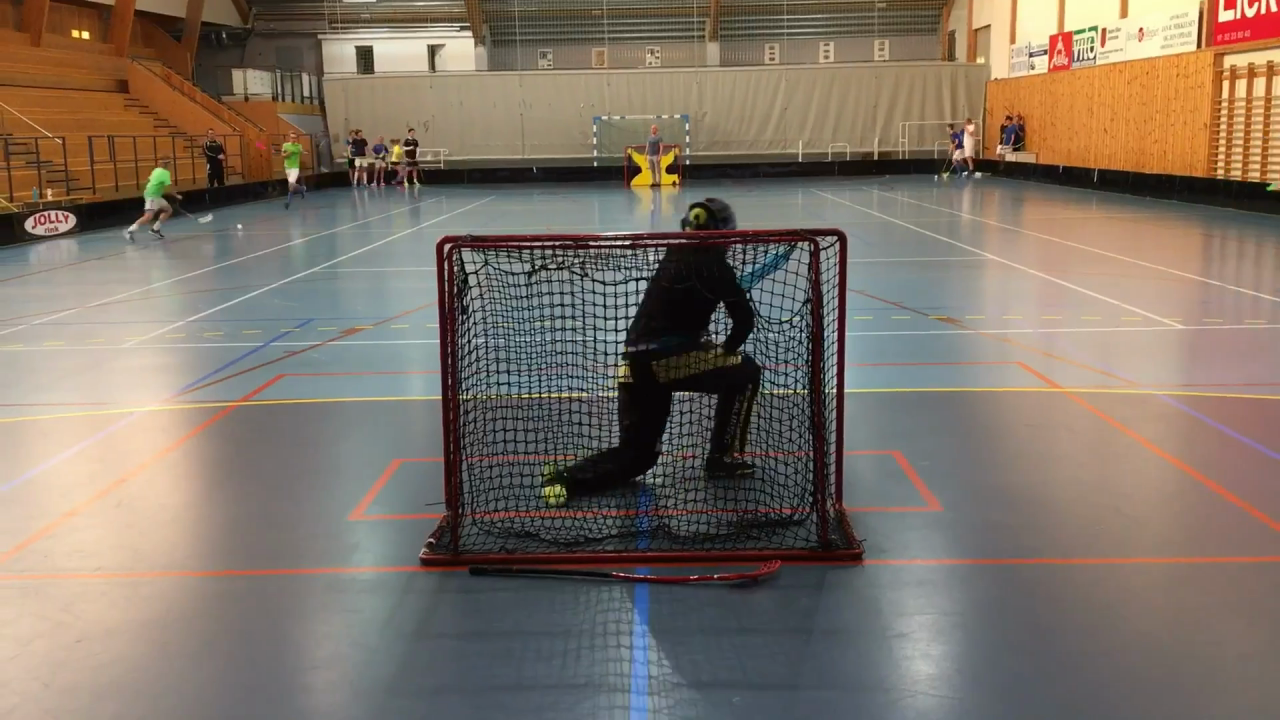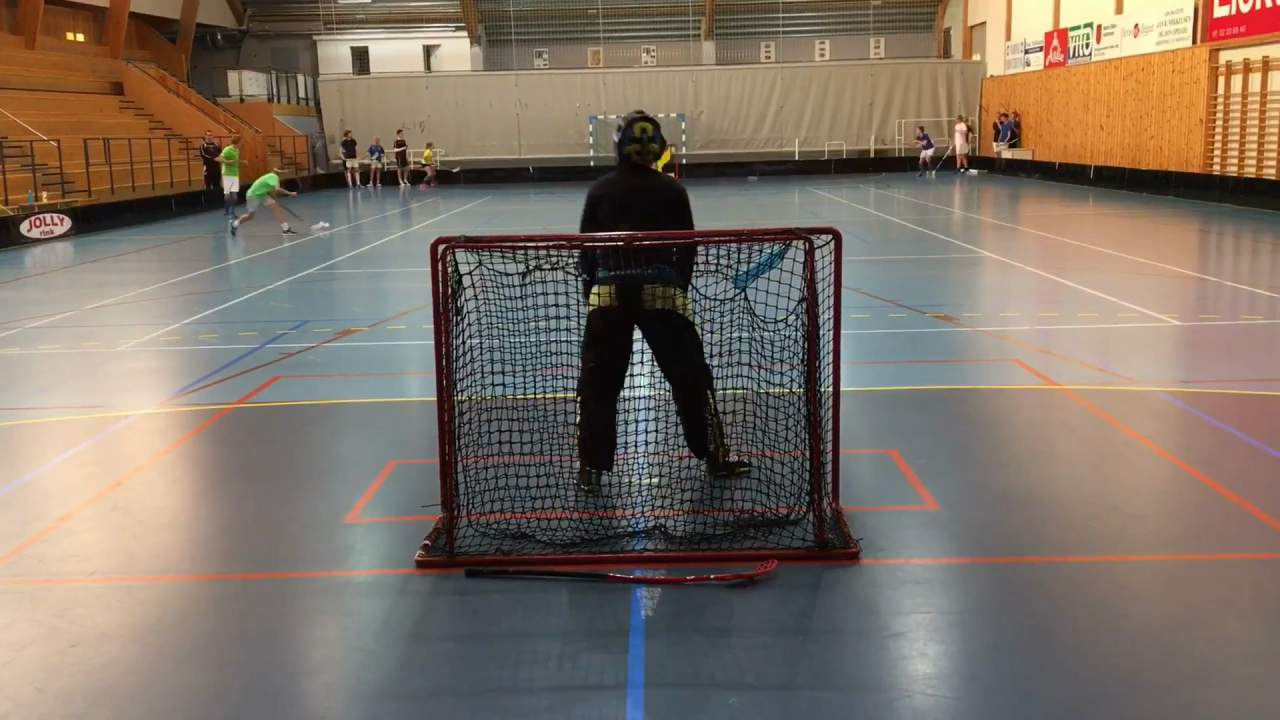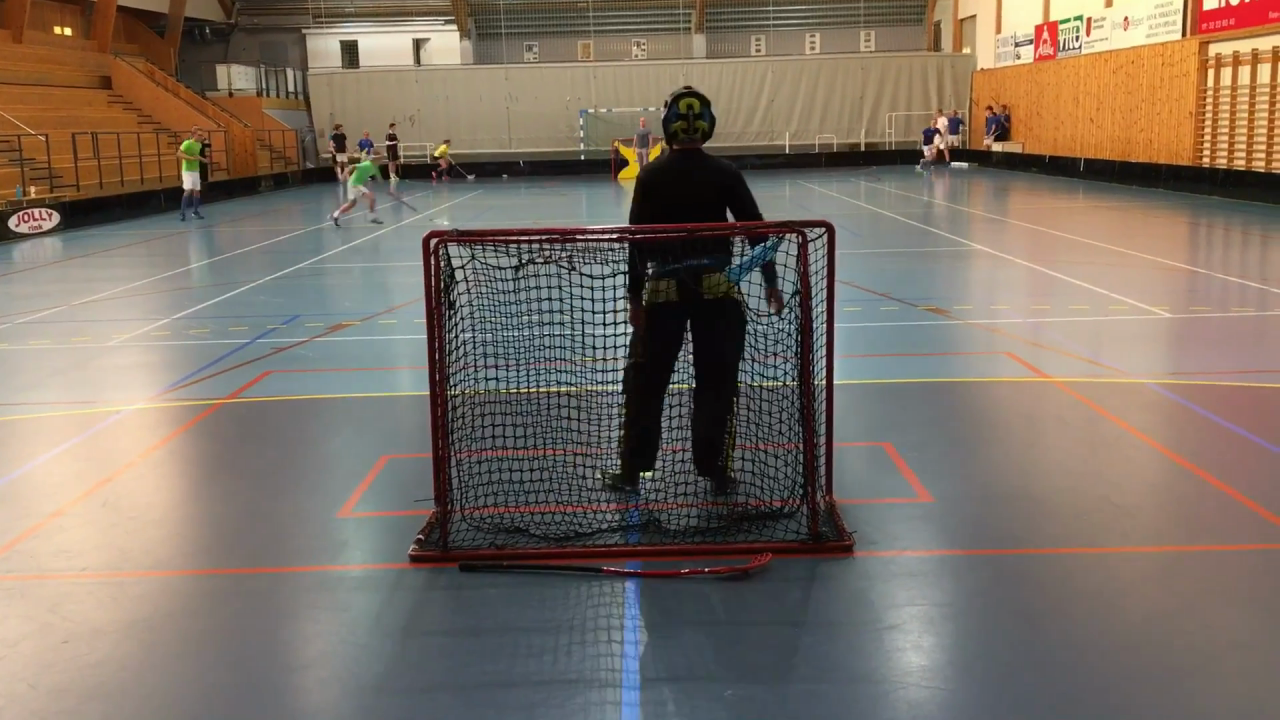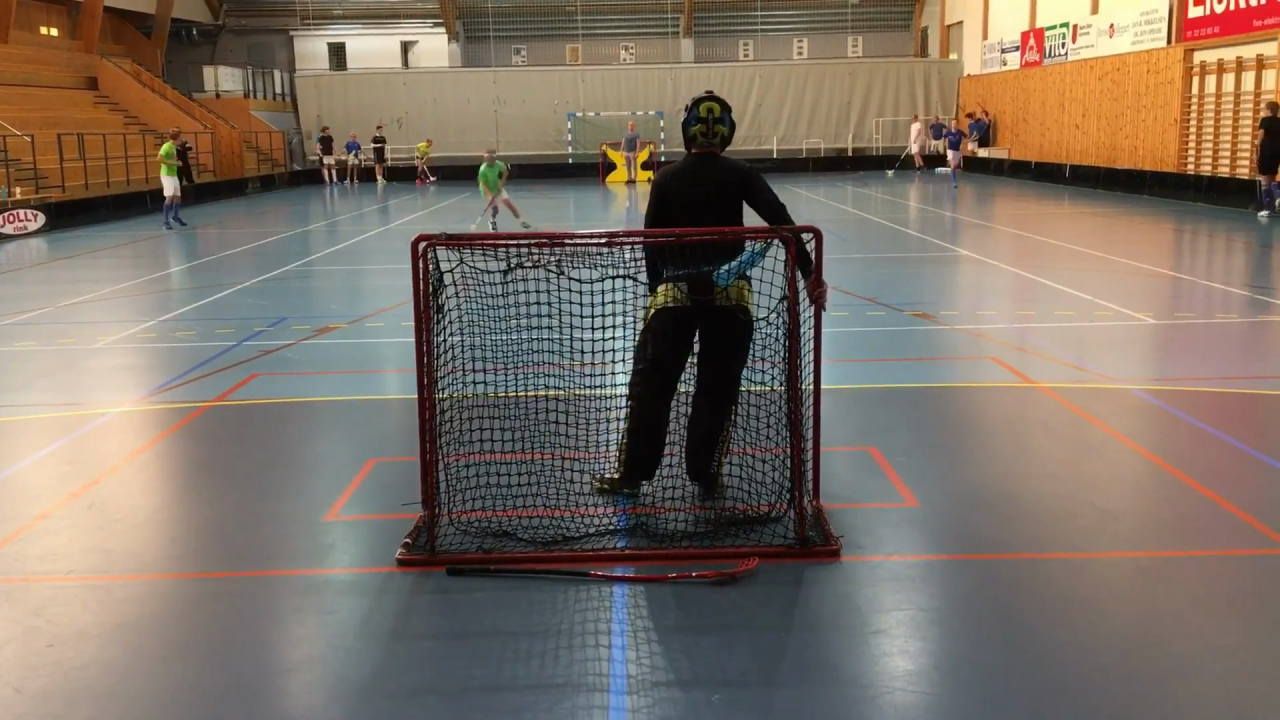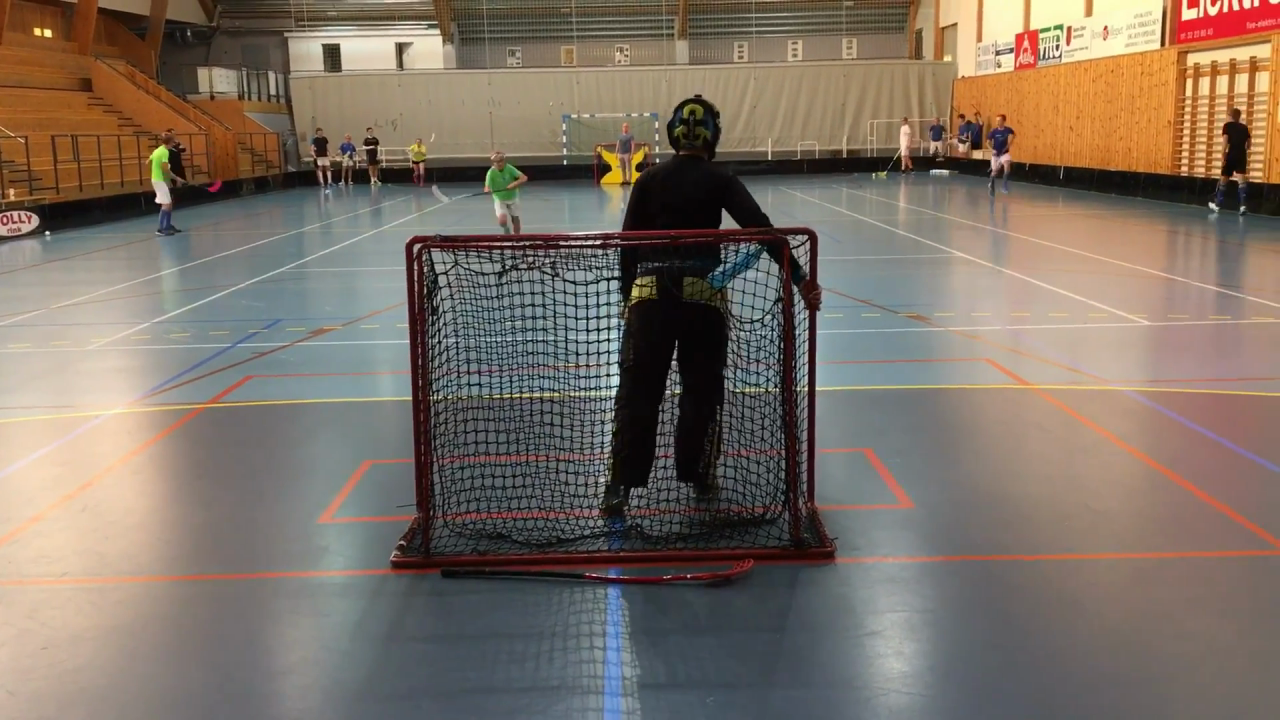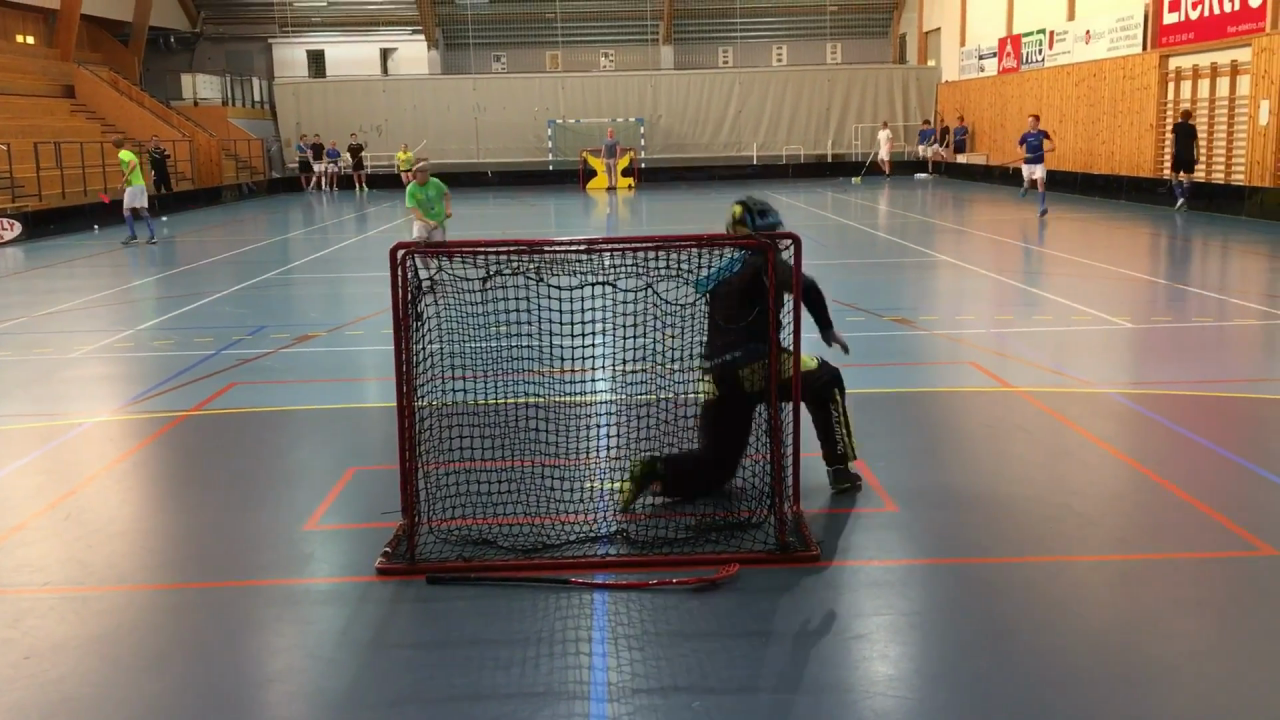
dt=0.4s
person 1, frame 1
left shoulder: (677, 253)
right shoulder: (717, 267)
right elbow: (744, 320)
right wrist: (724, 352)
left hip: (639, 361)
right hip: (674, 357)
left knee: (635, 454)
right knee: (745, 374)
left ankle: (565, 479)
right ankle: (723, 458)
person 1, frame 2
left shoulder: (601, 190)
right shoulder: (672, 190)
left elbow: (585, 248)
right elbow: (688, 251)
left wrist: (590, 292)
right wrist: (678, 292)
left hip: (609, 293)
right hip: (660, 292)
left knee: (597, 385)
right knee: (691, 376)
left ankle: (592, 468)
right ankle: (715, 457)
person 1, frame 3
left shoulder: (652, 175)
right shoulder: (725, 173)
left elbow: (639, 239)
left wrist: (635, 298)
right wrist: (770, 283)
left hip: (663, 288)
right hip: (717, 285)
left knee: (644, 381)
right knee: (716, 383)
left ankle: (631, 470)
right ankle: (716, 469)
person 1, frame 4
left shoulder: (667, 178)
right shoulder: (740, 175)
left elbow: (652, 241)
right elbow: (781, 222)
left wrist: (657, 287)
right wrist: (809, 274)
left hip: (675, 292)
right hip: (728, 293)
left knee: (651, 386)
right knee: (717, 389)
left ankle: (631, 473)
right ankle: (704, 475)
person 1, frame 5
left shoulder: (649, 179)
right shoulder: (718, 179)
left elbow: (629, 241)
right elbow: (759, 227)
left wrist: (628, 294)
right wrist: (799, 278)
left hip: (650, 290)
right hip: (702, 290)
left knee: (638, 390)
right knee: (703, 389)
left ankle: (621, 485)
right ankle: (699, 476)
person 1, frame 6
left shoulder: (721, 271)
right shoulder: (762, 260)
right elbow: (807, 288)
right wrist: (828, 332)
left hip: (720, 374)
right hip: (758, 362)
left knee: (714, 466)
right knee: (826, 382)
left ankle: (656, 470)
right ankle: (839, 470)
